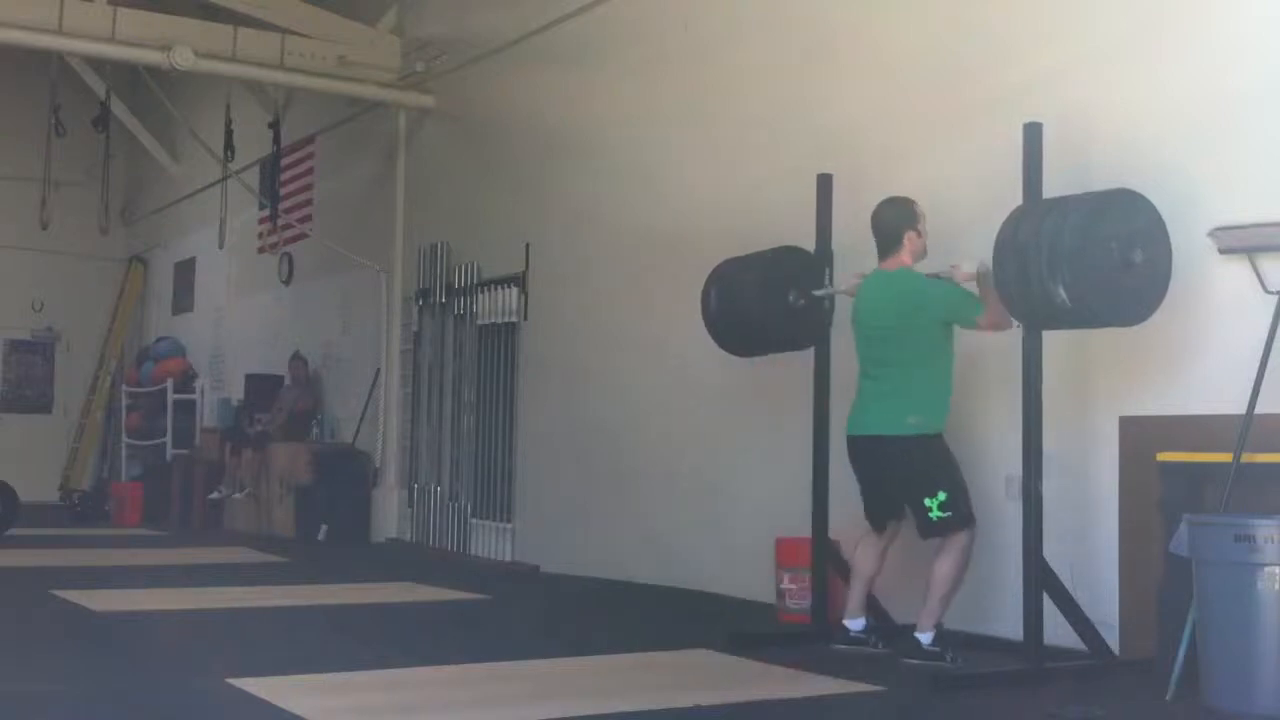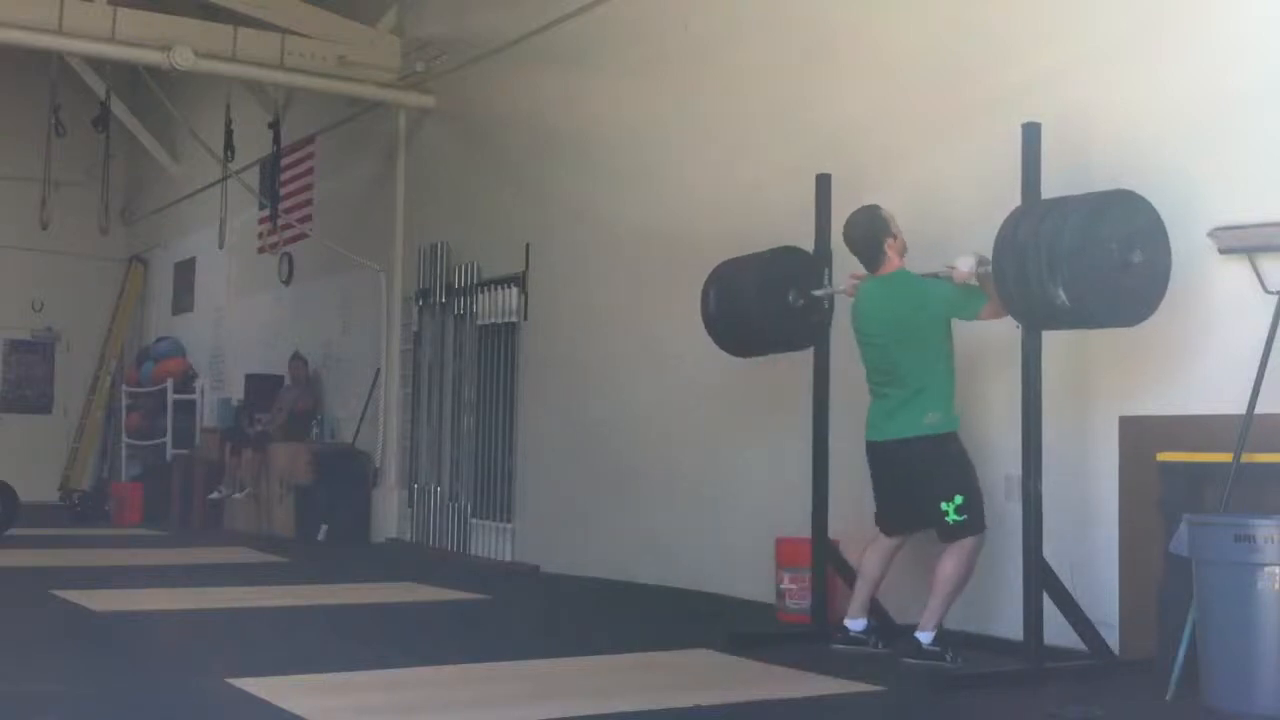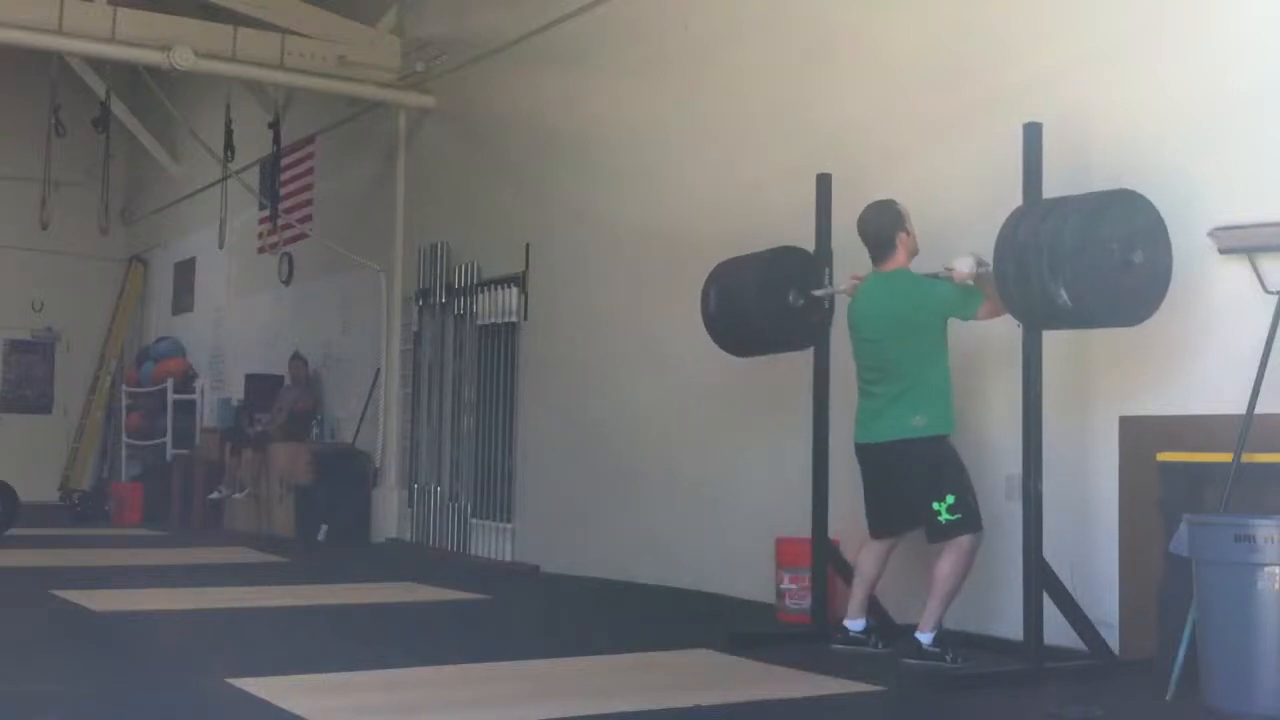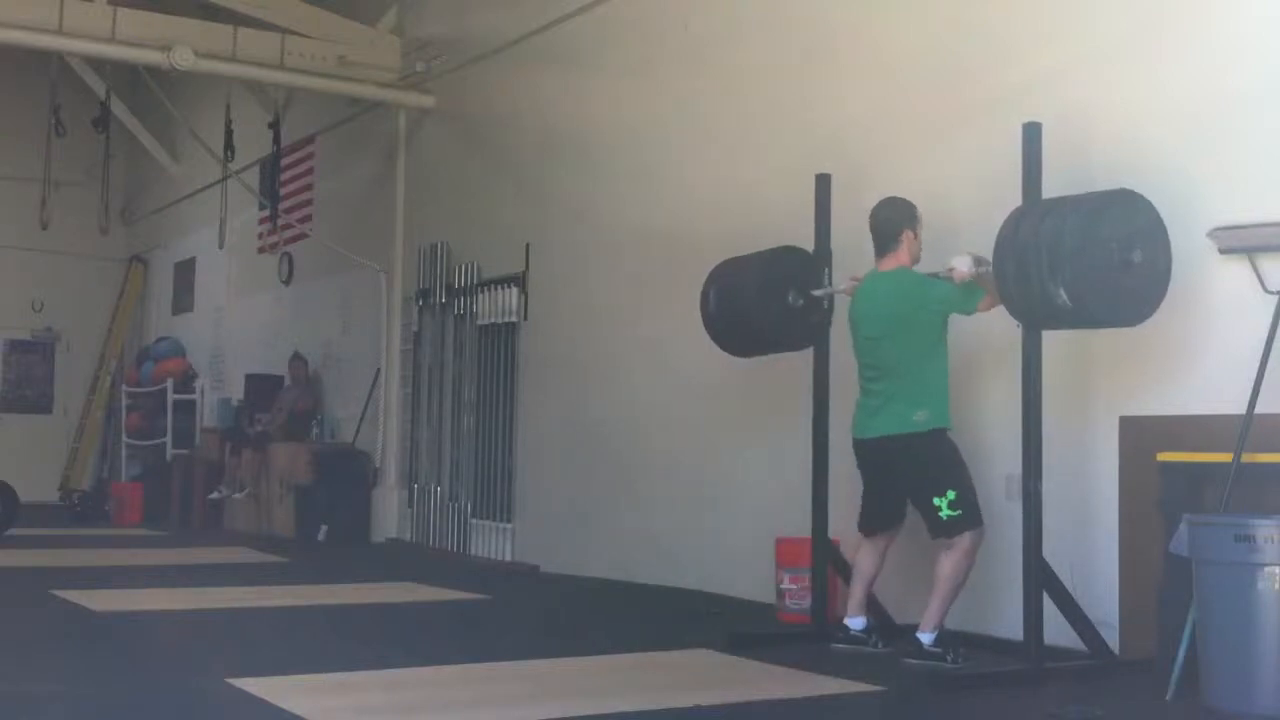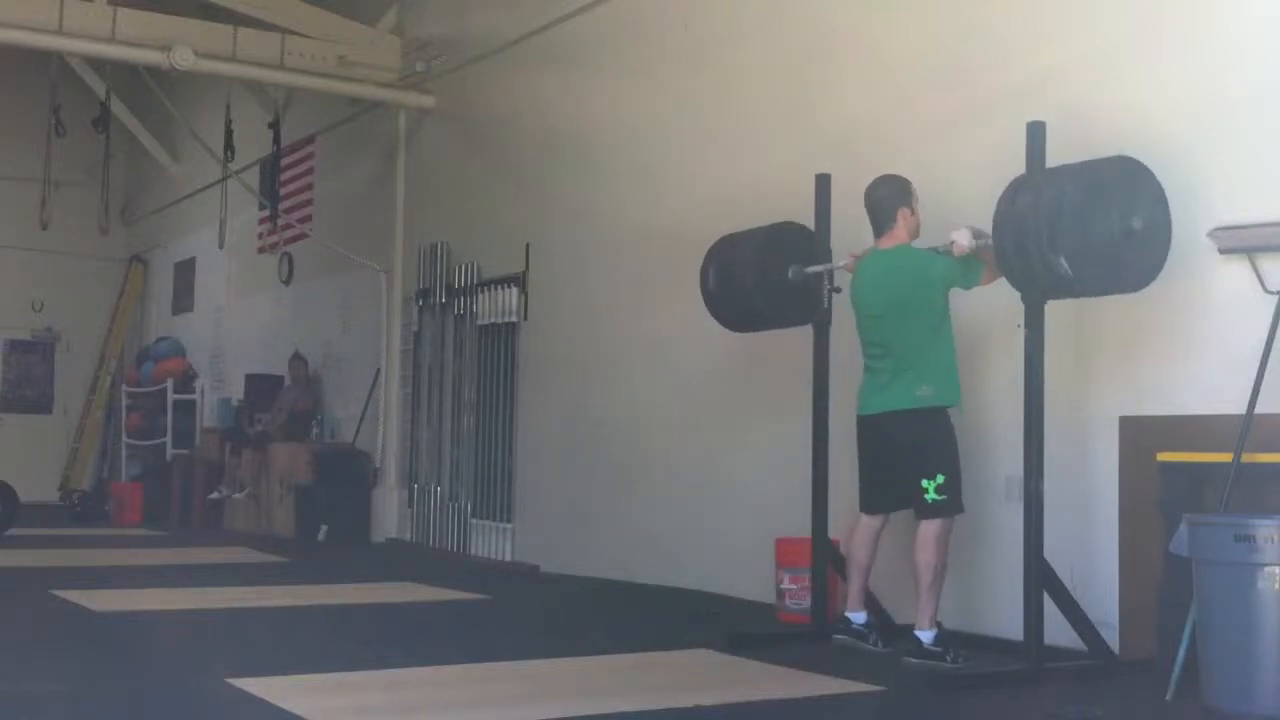
dt=0.3s
person 1, frame 1
left shoulder: (863, 293)
right shoulder: (932, 292)
right elbow: (1001, 320)
right wrist: (981, 282)
left hip: (864, 433)
right hip: (912, 436)
left knee: (882, 528)
right knee: (958, 534)
left ankle: (853, 626)
right ankle: (924, 640)
person 1, frame 2
left shoulder: (862, 302)
right shoulder: (930, 293)
right elbow: (999, 308)
right wrist: (979, 273)
left hip: (883, 438)
right hip: (927, 438)
left knee: (892, 532)
right knee: (966, 536)
left ankle: (853, 626)
right ankle: (924, 639)
person 1, frame 3
left shoulder: (860, 299)
right shoulder: (927, 292)
right elbow: (995, 307)
right wrist: (976, 275)
left hip: (871, 438)
right hip: (918, 439)
left knee: (884, 533)
right knee: (962, 536)
left ankle: (853, 626)
right ankle: (924, 640)
person 1, frame 4
left shoulder: (862, 295)
right shoulder: (926, 290)
right elbow: (990, 299)
right wrist: (975, 272)
left hip: (869, 434)
right hip: (916, 434)
left knee: (877, 531)
right knee: (964, 533)
left ankle: (853, 624)
right ankle: (927, 638)
person 1, frame 5
left shoulder: (862, 273)
right shoulder: (927, 265)
right elbow: (991, 270)
right wrist: (972, 245)
left hip: (873, 412)
right hip: (920, 411)
left knee: (872, 514)
right knee: (934, 519)
left ankle: (854, 618)
right ankle: (925, 637)
